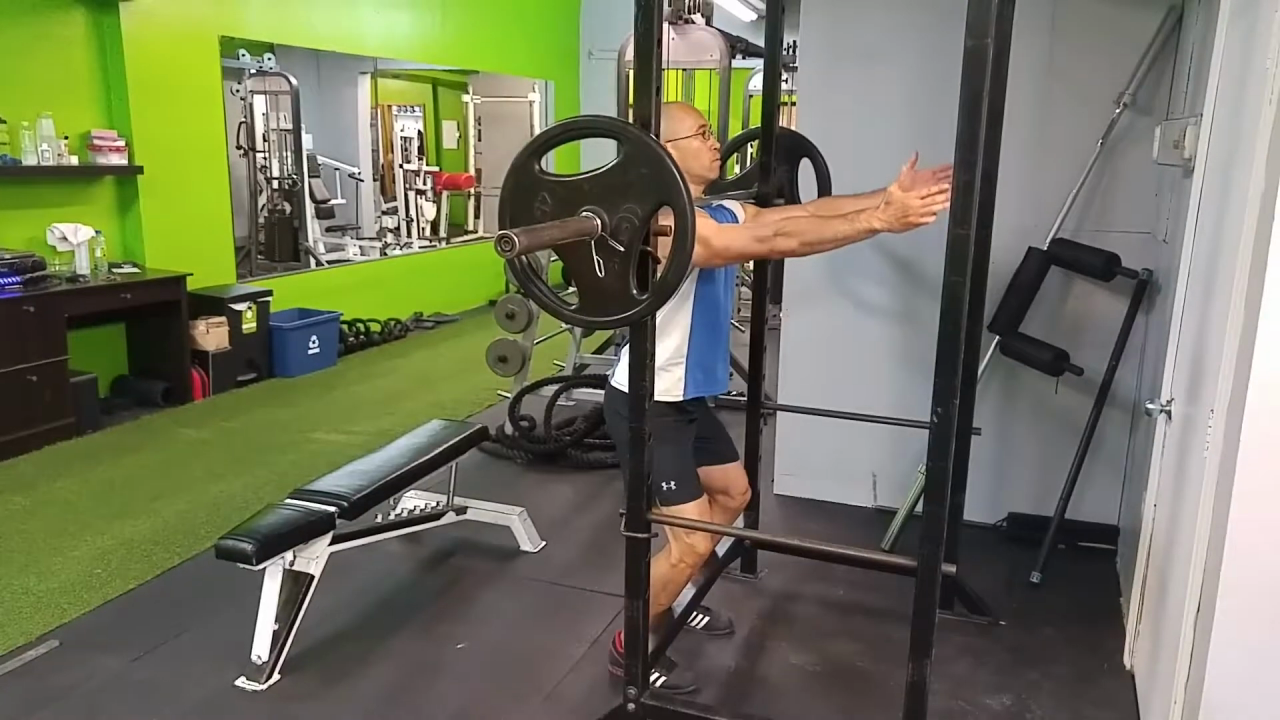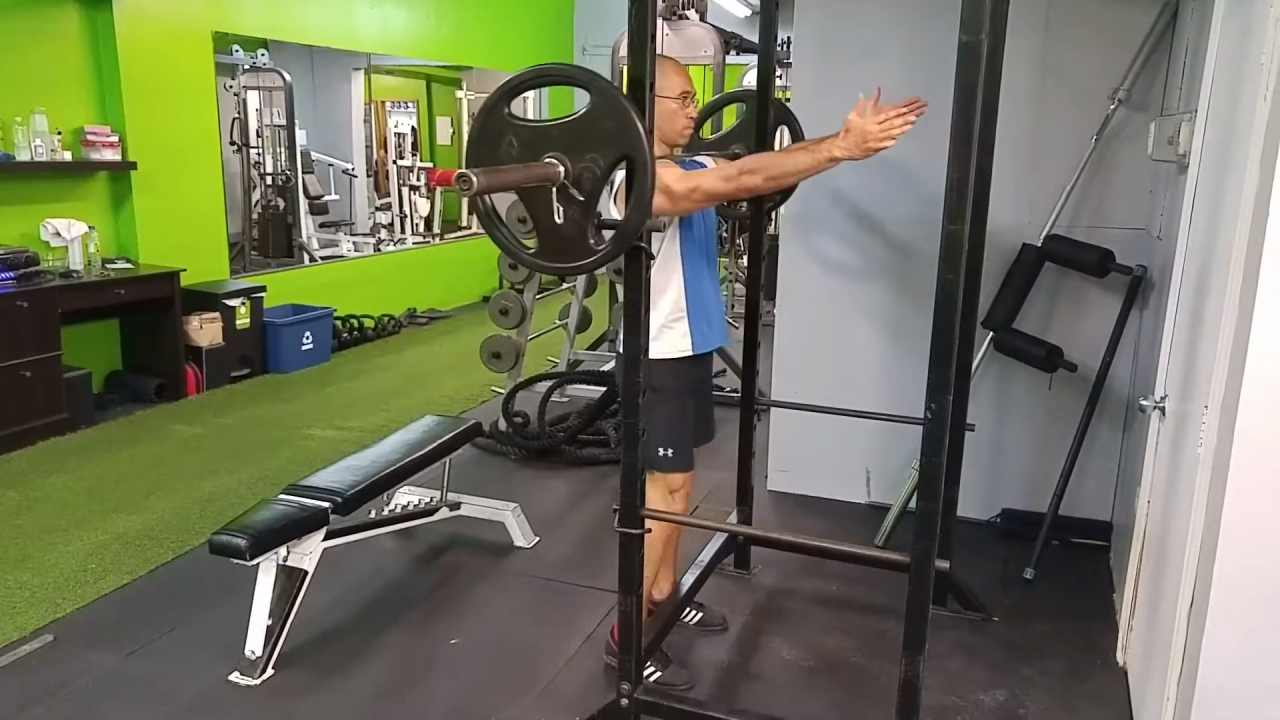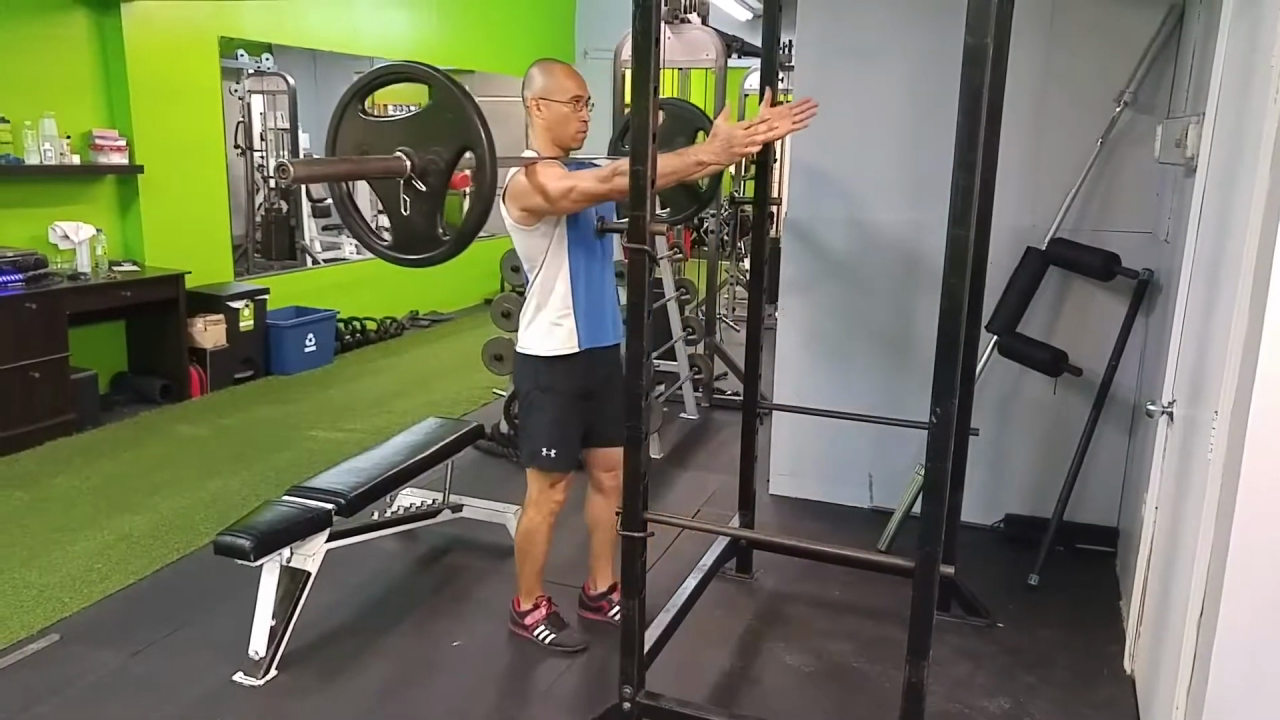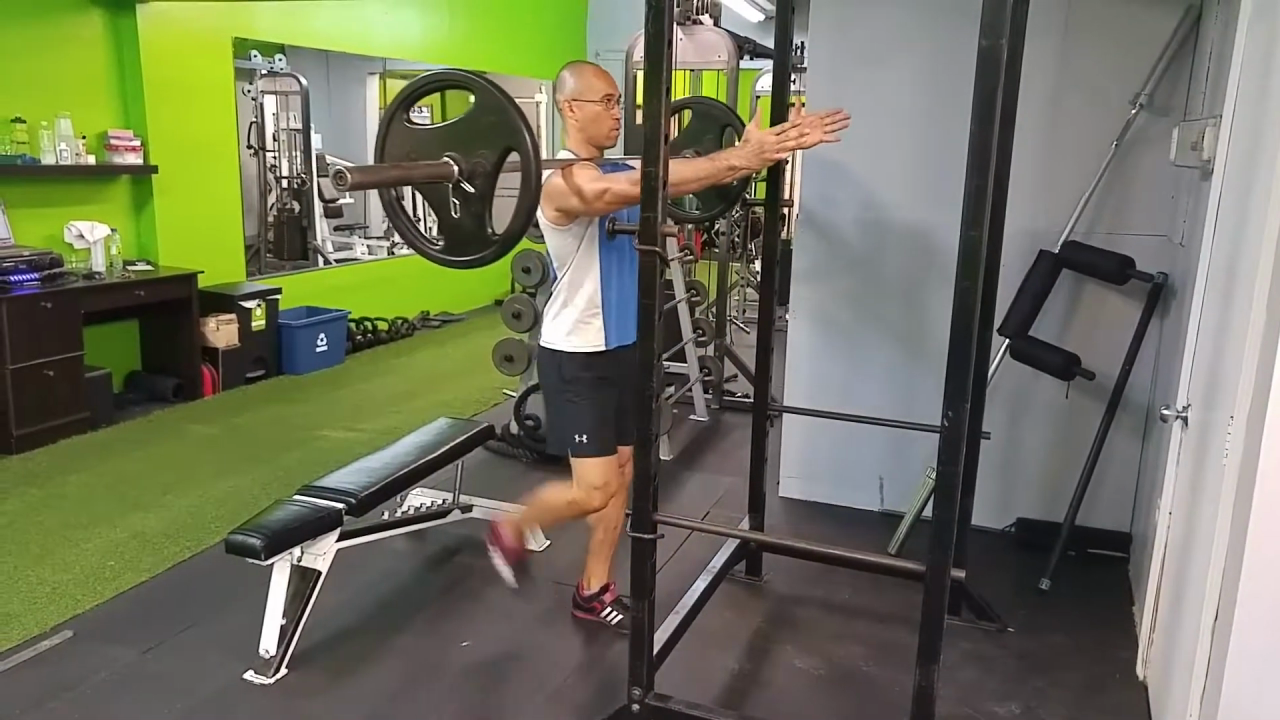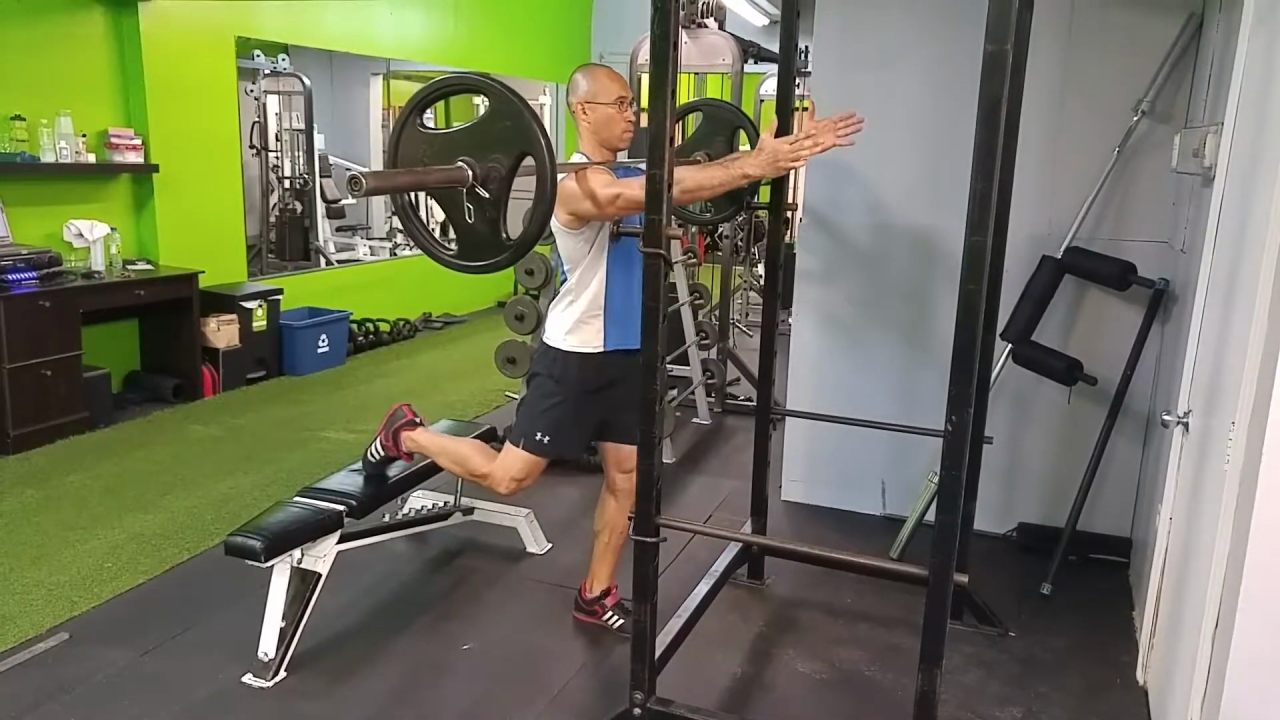
dt=1s
person 1, frame 1
left shoulder: (725, 213)
left elbow: (802, 213)
right elbow: (774, 241)
left wrist: (890, 195)
right wrist: (879, 222)
left hip: (689, 395)
right hip: (646, 403)
left knee: (733, 494)
right knee: (693, 540)
left ankle: (669, 600)
right ankle: (629, 646)
person 1, frame 2
left shoulder: (693, 169)
right shoulder: (642, 179)
left elbow: (764, 163)
right elbow: (742, 182)
left wrist: (848, 135)
right wrist: (841, 149)
left hip: (693, 351)
right hip: (657, 360)
left knee: (678, 485)
right knee: (664, 496)
left ankle: (660, 597)
right ankle: (628, 639)
person 1, frame 3
left shoulder: (586, 174)
right shoulder: (529, 182)
left elbow: (650, 177)
right elbow: (613, 183)
left wrist: (749, 140)
right wrist: (707, 152)
left hip: (600, 349)
right hip: (550, 359)
left knee: (610, 476)
right knee: (548, 492)
left ankle: (600, 591)
right ankle: (528, 607)
person 1, frame 4
left shoulder: (619, 172)
right shoulder: (562, 183)
left elbow: (677, 177)
right elbow: (646, 188)
left wrist: (769, 145)
right wrist: (739, 158)
left hip: (620, 347)
right hip: (575, 354)
left knee: (621, 475)
right knee: (595, 487)
left ankle: (594, 591)
right ankle: (511, 531)
person 1, frame 5
left shoulder: (630, 174)
right shoulder: (578, 185)
left elbow: (678, 182)
left wrist: (789, 148)
right wrist: (753, 168)
left hip: (625, 353)
right hip: (573, 356)
left knee: (626, 477)
right knee: (508, 475)
left ankle: (597, 595)
right ankle: (406, 435)
